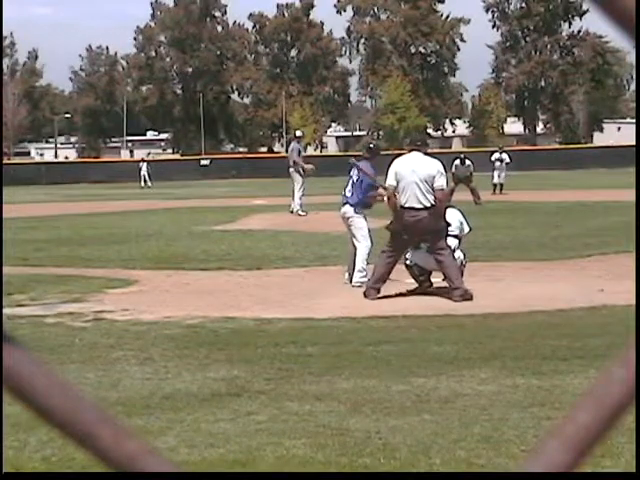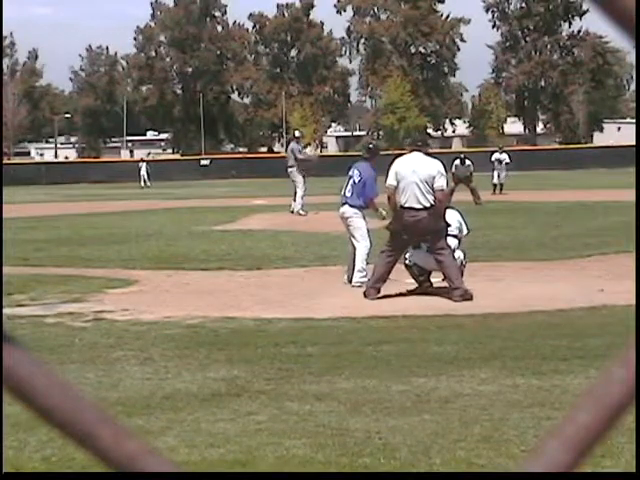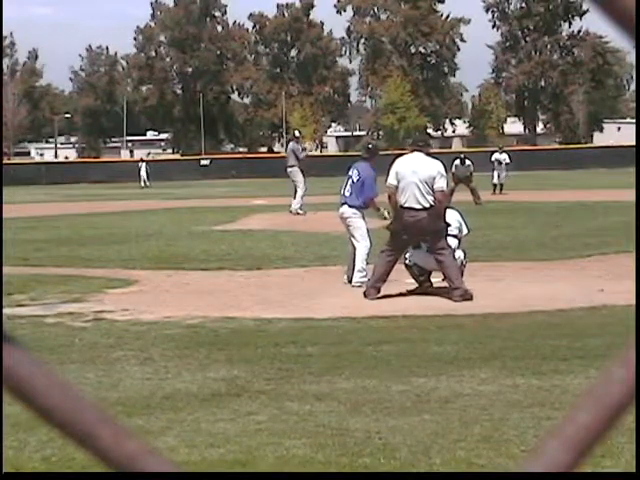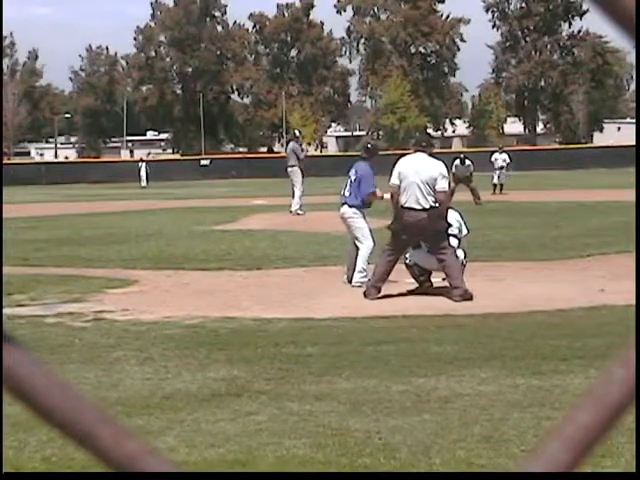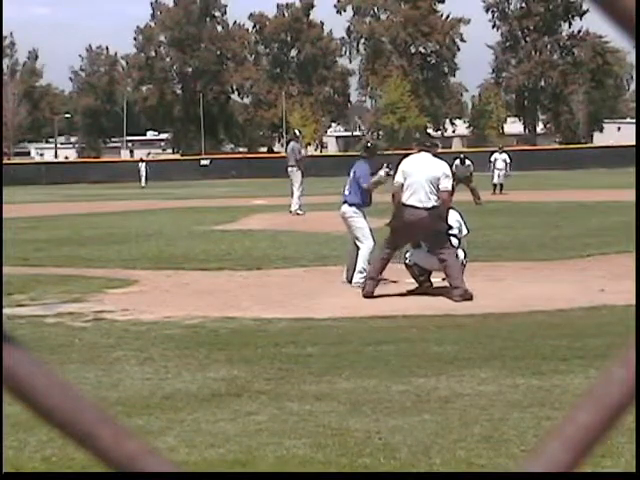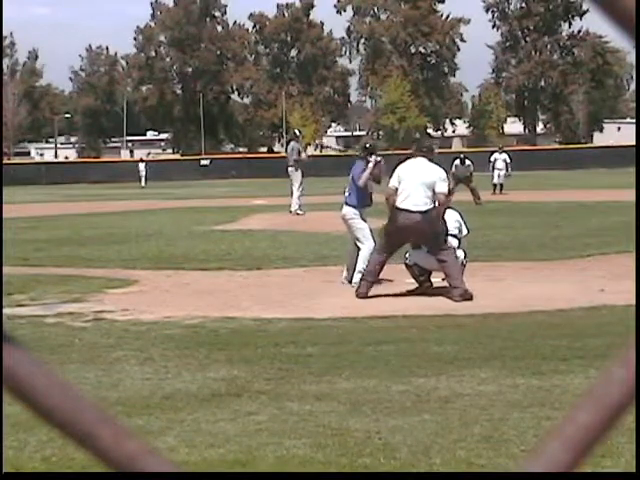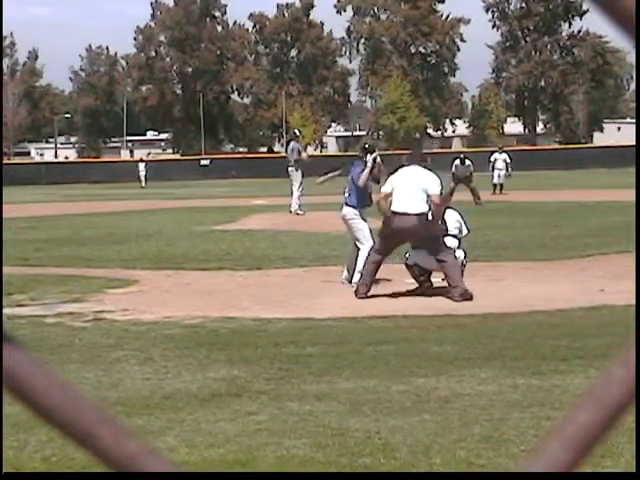
dt=0.2s
person 1, frame 1
left shoulder: (397, 163)
right shoulder: (435, 164)
left elbow: (390, 194)
right elbow: (440, 196)
left wrist: (397, 215)
right wrist: (440, 218)
left hip: (405, 215)
right hip: (428, 215)
left knee: (390, 252)
right knee: (443, 252)
left ankle: (372, 289)
right ankle: (458, 290)
person 1, frame 2
left shoulder: (398, 163)
right shoulder: (435, 164)
left elbow: (390, 194)
right elbow: (440, 197)
left wrist: (396, 215)
right wrist: (440, 218)
left hip: (405, 215)
right hip: (428, 216)
left knee: (390, 252)
right knee: (443, 252)
left ankle: (372, 289)
right ankle: (458, 290)
person 1, frame 3
left shoulder: (399, 162)
right shoulder: (436, 165)
left elbow: (391, 193)
right elbow: (440, 197)
left wrist: (397, 215)
right wrist: (440, 218)
left hip: (405, 215)
right hip: (428, 216)
left knee: (389, 252)
right knee: (444, 252)
left ankle: (372, 289)
right ankle: (458, 291)
person 1, frame 4
left shoulder: (402, 162)
right shoulder: (438, 166)
left elbow: (394, 193)
right elbow: (442, 199)
left wrist: (398, 215)
right wrist: (441, 219)
left hip: (406, 215)
right hip: (429, 216)
left knee: (390, 252)
right knee: (445, 252)
left ankle: (372, 289)
right ankle: (459, 290)
person 1, frame 5
left shoulder: (407, 161)
right shoulder: (442, 166)
left elbow: (396, 192)
right elbow: (445, 198)
left wrist: (398, 213)
right wrist: (441, 218)
left hip: (406, 213)
right hip: (429, 215)
left knee: (387, 248)
right knee: (446, 252)
left ankle: (369, 285)
right ankle: (459, 290)
person 1, frame 6
left shoulder: (403, 166)
right shoulder: (437, 171)
left elbow: (390, 194)
right elbow: (441, 200)
left wrist: (395, 216)
right wrist: (437, 221)
left hip: (401, 217)
right hip: (424, 219)
left knee: (381, 252)
right knee: (445, 253)
left ankle: (363, 288)
right ankle: (458, 290)
person 1, frame 7
left shoulder: (397, 174)
right shoulder: (430, 176)
left elbow: (381, 199)
right elbow: (436, 202)
left wrist: (389, 220)
right wrist: (435, 223)
left hip: (396, 221)
right hip: (420, 222)
left knee: (377, 252)
right knee: (444, 253)
left ankle: (362, 288)
right ankle: (459, 291)
person 2, frame 1
left shoulder: (358, 166)
right shoulder: (368, 170)
right elbow: (368, 197)
left wrist: (379, 192)
right wrist: (383, 196)
left hip: (347, 208)
right hip: (355, 211)
left knee: (357, 243)
right knee: (364, 244)
left ankle: (350, 275)
right ankle: (359, 279)
person 2, frame 2
left shoulder: (355, 166)
right shoulder: (369, 172)
right elbow: (369, 199)
right wrist: (379, 211)
left hip: (345, 208)
right hip: (354, 211)
left knee: (356, 243)
right knee: (363, 244)
left ankle: (350, 276)
right ankle: (358, 279)
person 2, frame 3
left shoulder: (355, 166)
right shoulder: (369, 172)
right elbow: (369, 199)
right wrist: (381, 211)
left hip: (345, 208)
right hip: (353, 211)
left knee: (356, 243)
right knee: (363, 244)
left ankle: (350, 275)
right ankle: (359, 279)
person 2, frame 4
left shoulder: (356, 166)
right shoulder: (366, 169)
right elbow: (368, 195)
left wrist: (377, 194)
right wrist: (383, 196)
left hip: (347, 208)
right hip: (354, 211)
left knee: (357, 243)
right knee: (367, 243)
left ankle: (350, 275)
right ankle: (359, 279)
person 2, frame 5
left shoulder: (361, 165)
right shoulder: (362, 167)
left elbow: (372, 184)
right elbow: (366, 185)
left wrist: (382, 174)
right wrist: (380, 175)
left hip: (350, 208)
right hip: (353, 210)
left knee: (359, 242)
right knee: (367, 243)
left ankle: (350, 275)
right ankle: (359, 279)
person 2, frame 6
left shoulder: (364, 165)
right shoulder: (360, 166)
left elbow: (377, 179)
right elbow: (361, 183)
left wrist: (379, 165)
right wrist: (371, 166)
left hip: (353, 210)
right hip: (354, 211)
left knee: (358, 243)
right knee: (368, 244)
left ankle: (348, 276)
right ankle: (358, 279)
person 2, frame 7
left shoulder: (363, 166)
right shoulder: (359, 167)
left elbow: (376, 179)
right elbow: (361, 183)
left wrist: (377, 165)
right wrist: (369, 165)
left hip: (356, 211)
right hip: (354, 212)
left knee: (360, 243)
right knee: (367, 244)
left ankle: (349, 275)
right ankle: (357, 279)
